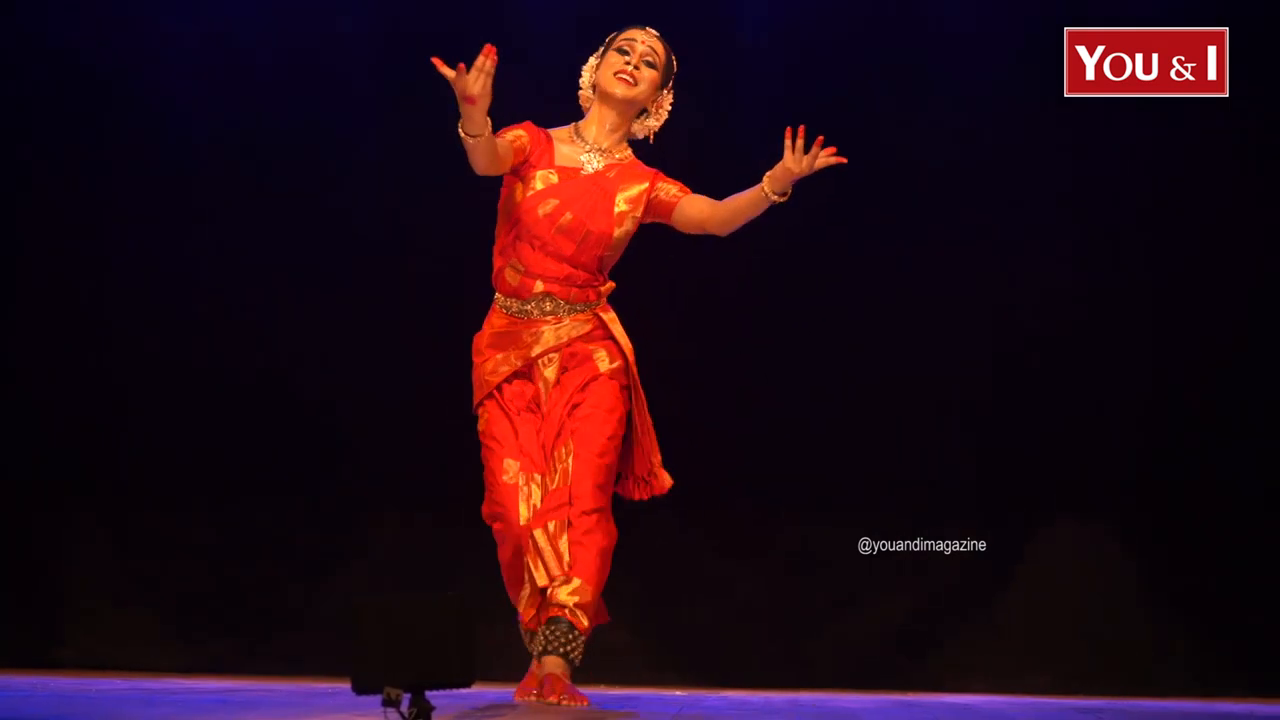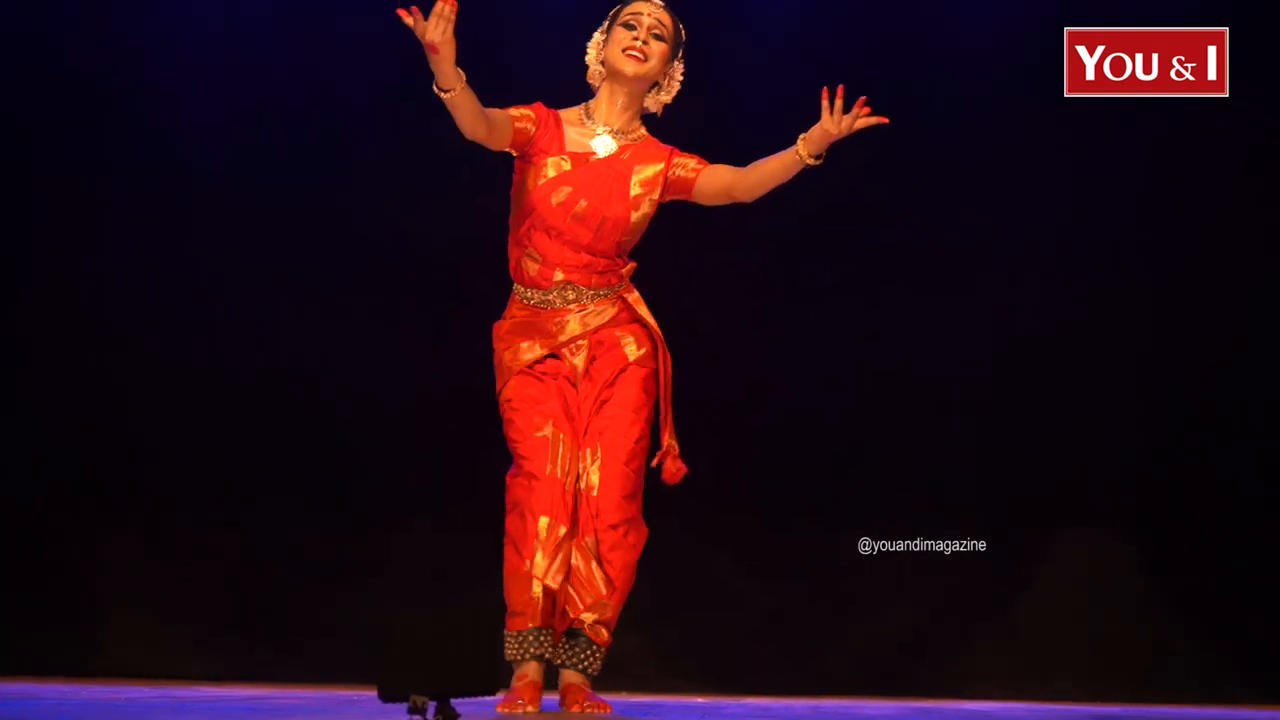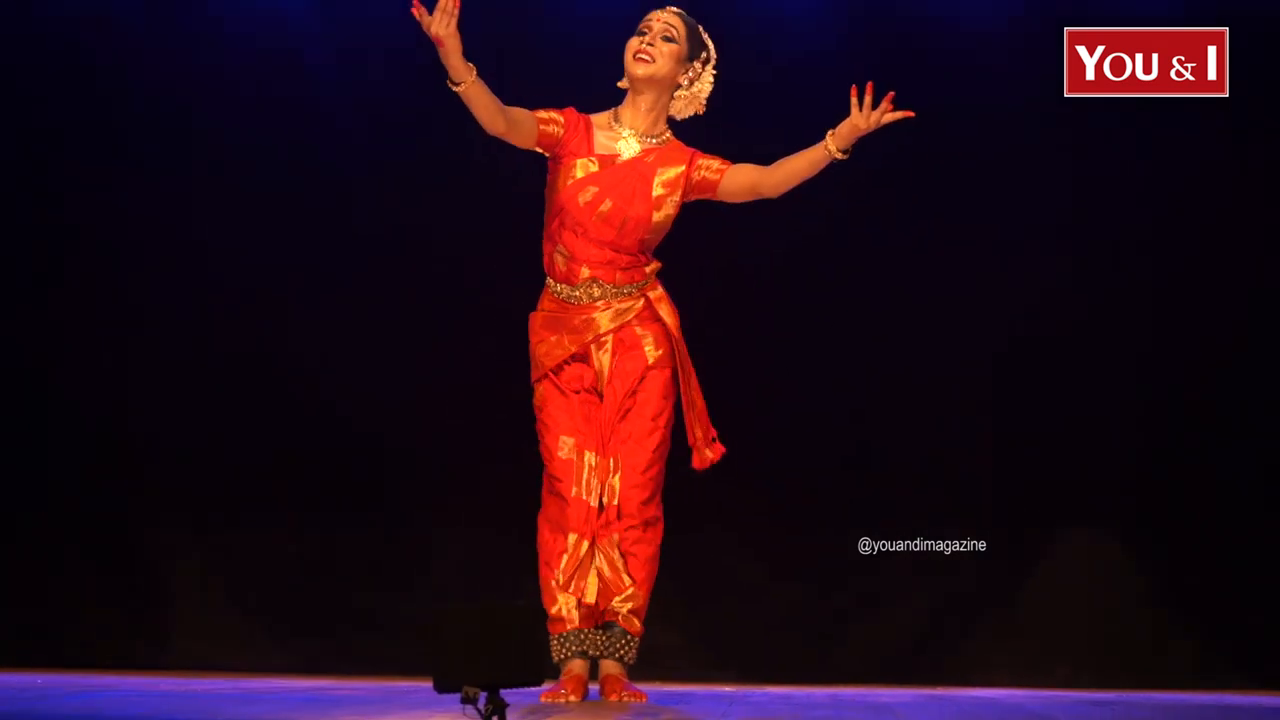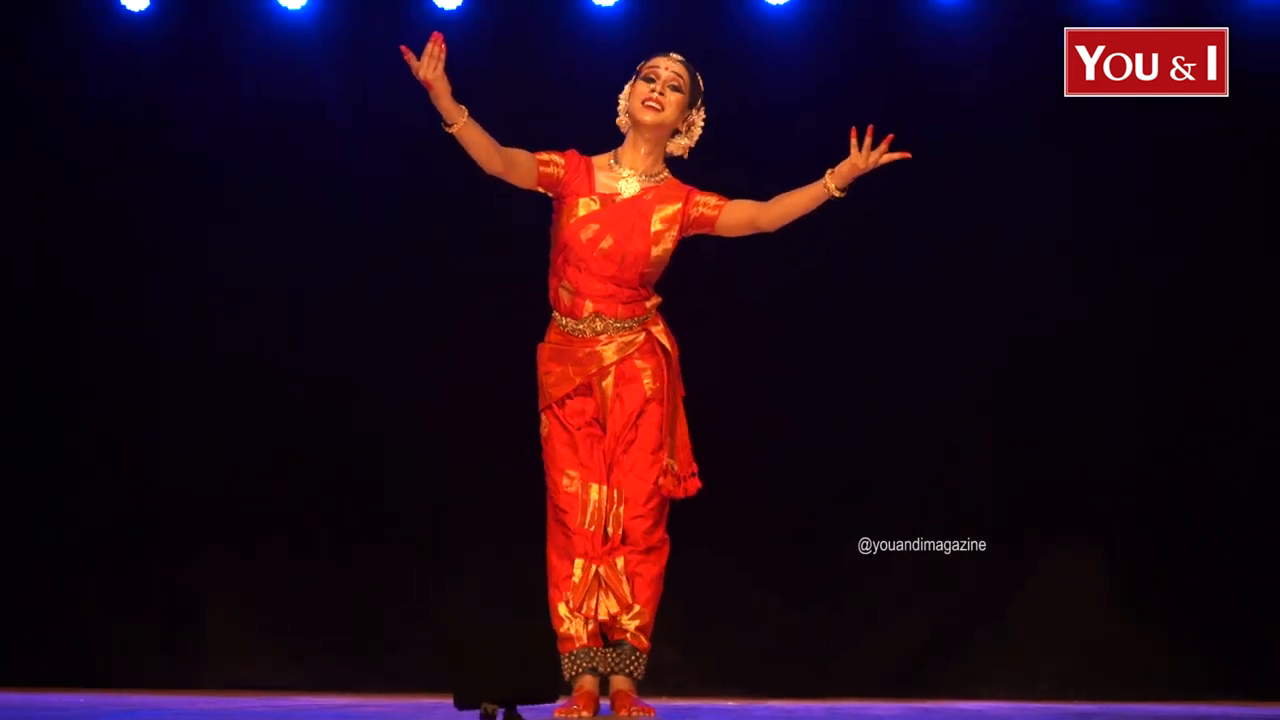
dt=0.3s
person 1, frame 1
left shoulder: (643, 184)
right shoulder: (531, 143)
left elbow: (718, 218)
right elbow: (485, 159)
left wrist: (779, 181)
right wrist: (472, 110)
left hip: (588, 349)
right hip: (510, 346)
left knee: (579, 497)
right knee: (517, 511)
left ankle: (554, 663)
right ankle: (542, 638)
person 1, frame 2
left shoulder: (658, 163)
right shoulder: (539, 127)
left elbow: (741, 185)
right elbow: (480, 128)
left wrist: (814, 143)
right wrist: (445, 64)
left hip: (614, 338)
right hip: (532, 336)
left knee: (609, 502)
right knee: (543, 480)
left ankle: (577, 669)
right ankle: (528, 665)
person 1, frame 3
left shoulder: (683, 165)
right shoulder: (571, 131)
left elbow: (767, 182)
right elbow: (500, 121)
left wrist: (843, 138)
left hip: (637, 334)
right hip: (562, 331)
left knee: (632, 495)
right knee: (571, 490)
left ankle: (615, 661)
right ankle: (571, 660)
person 1, frame 4
left shoulder: (681, 202)
right shoulder: (573, 172)
left elbow: (766, 216)
right elbow: (499, 161)
left wrist: (841, 176)
right wrist: (443, 98)
left hip: (638, 365)
right hip: (568, 362)
left knee: (637, 518)
right knee: (576, 517)
